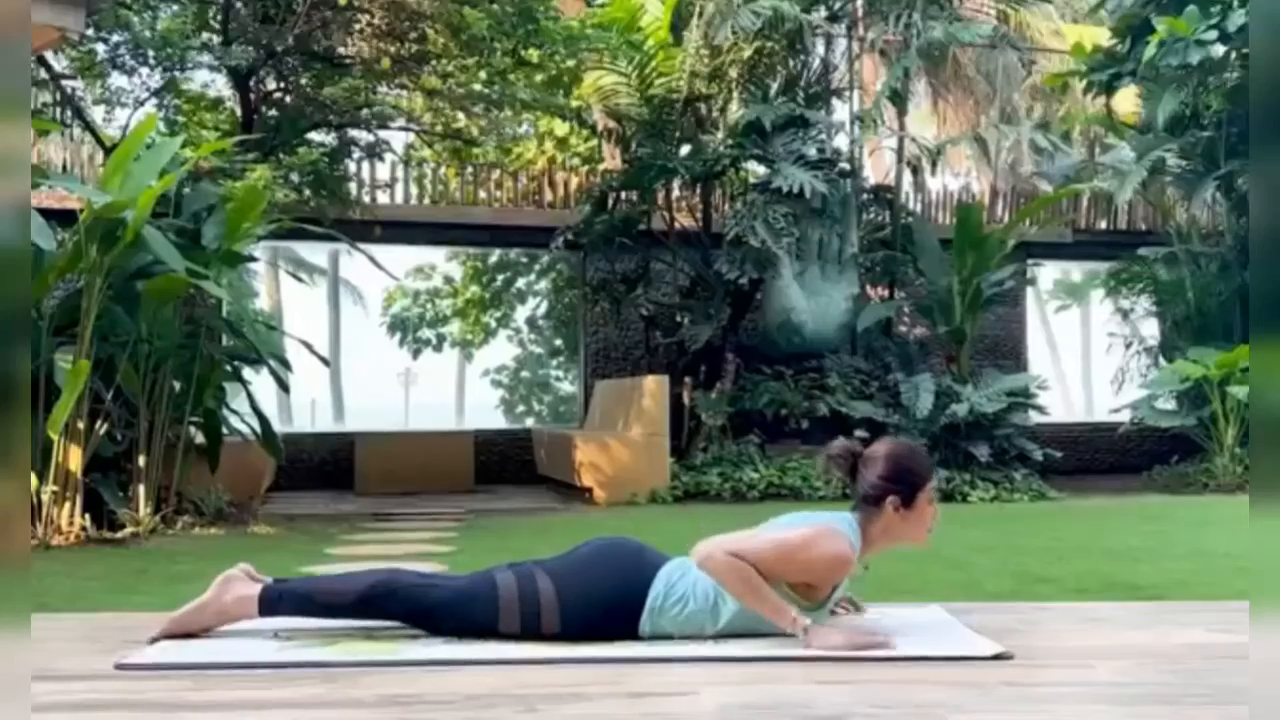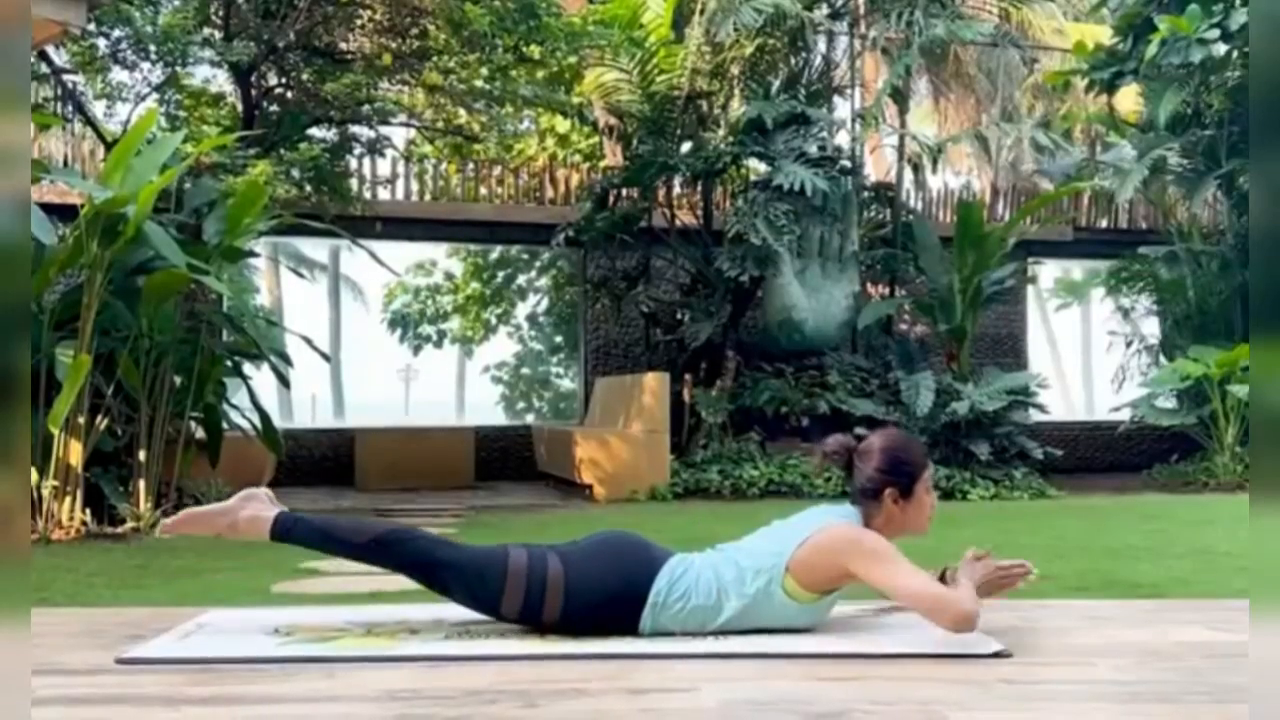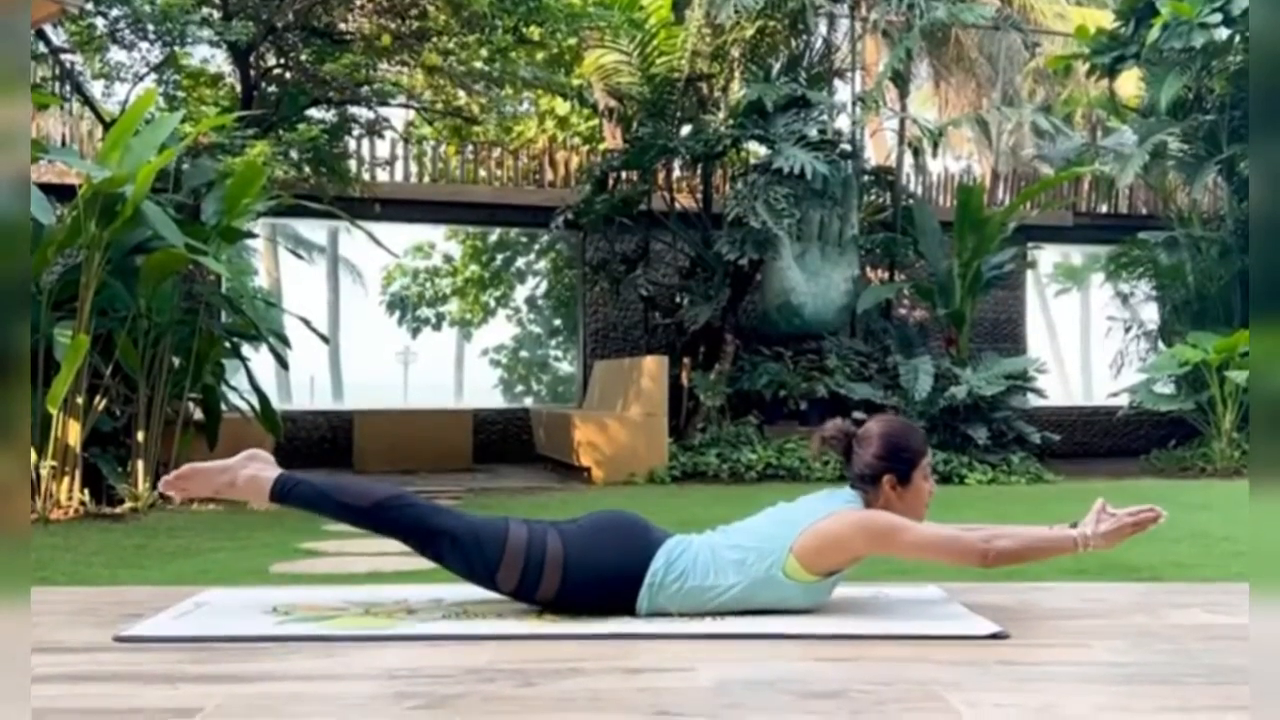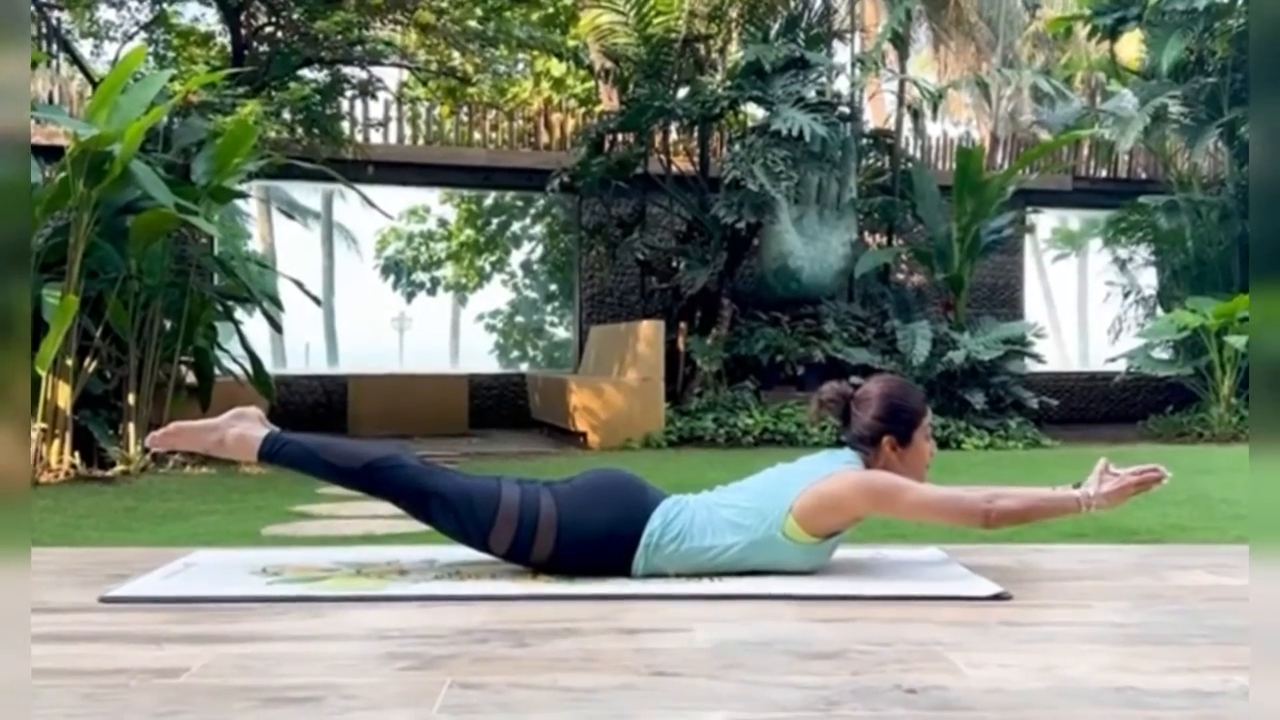
dt=1s
person 1, frame 1
left shoulder: (829, 526)
right shoulder: (836, 548)
right elbow: (712, 553)
left wrist: (809, 601)
right wrist: (804, 627)
left hip: (623, 576)
right hip: (616, 599)
left knee: (441, 595)
right knee: (426, 603)
left ankle: (261, 585)
right ankle: (250, 600)
person 1, frame 2
left shoulder: (834, 520)
right shoulder: (852, 541)
left elbow: (897, 581)
right elbow: (954, 620)
left wrist: (963, 579)
right wrist: (965, 589)
left hip: (632, 572)
right hip: (621, 594)
left knee: (440, 564)
right knee: (434, 561)
left ankle: (269, 513)
right ankle: (260, 521)
person 1, frame 3
left shoulder: (842, 505)
right shoulder: (858, 528)
left elbow: (971, 540)
right elbow: (985, 548)
left wrist: (1073, 531)
right wrist: (1086, 537)
left hip: (625, 551)
right hip: (614, 573)
left knee: (447, 533)
right knee: (434, 532)
left ankle: (270, 478)
right ankle: (264, 483)
person 1, frame 4
left shoulder: (840, 464)
right shoulder: (859, 487)
left elbow: (977, 499)
right elbow: (988, 507)
left wrist: (1079, 488)
right wrist: (1093, 498)
left hip: (621, 510)
right hip: (615, 533)
left knee: (438, 490)
right knee: (428, 493)
left ankle: (260, 434)
right ankle: (253, 442)
